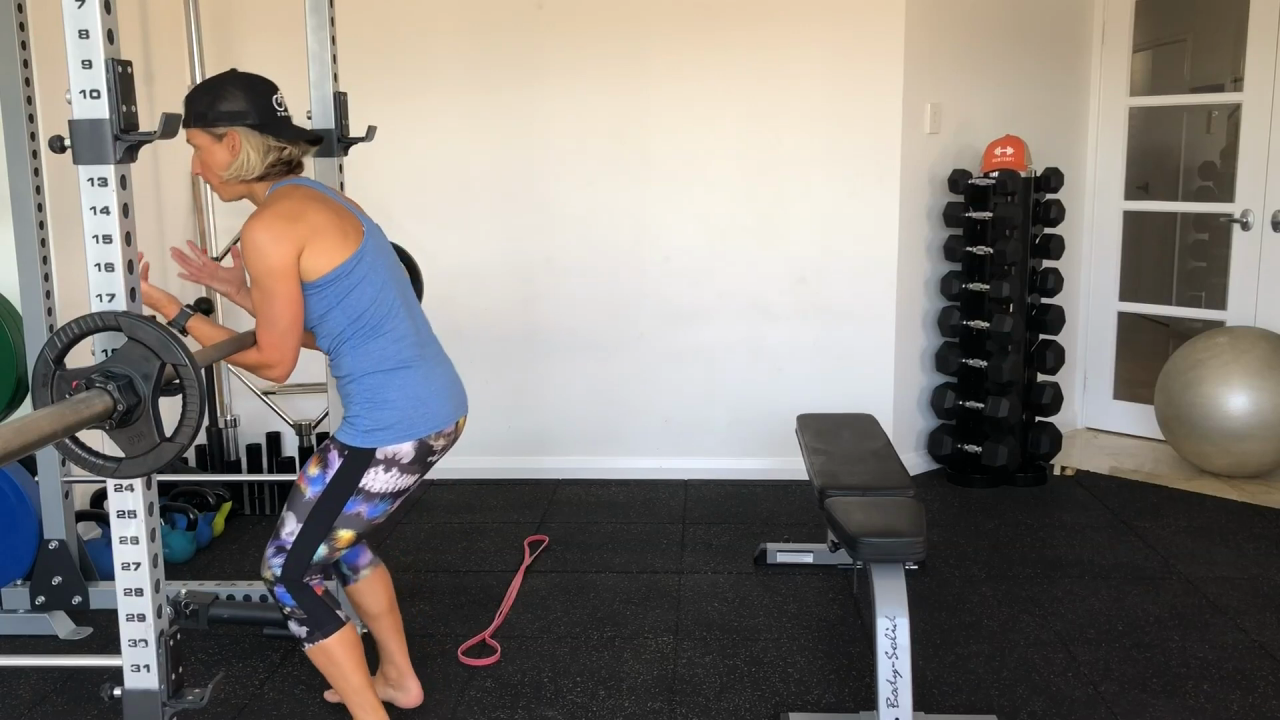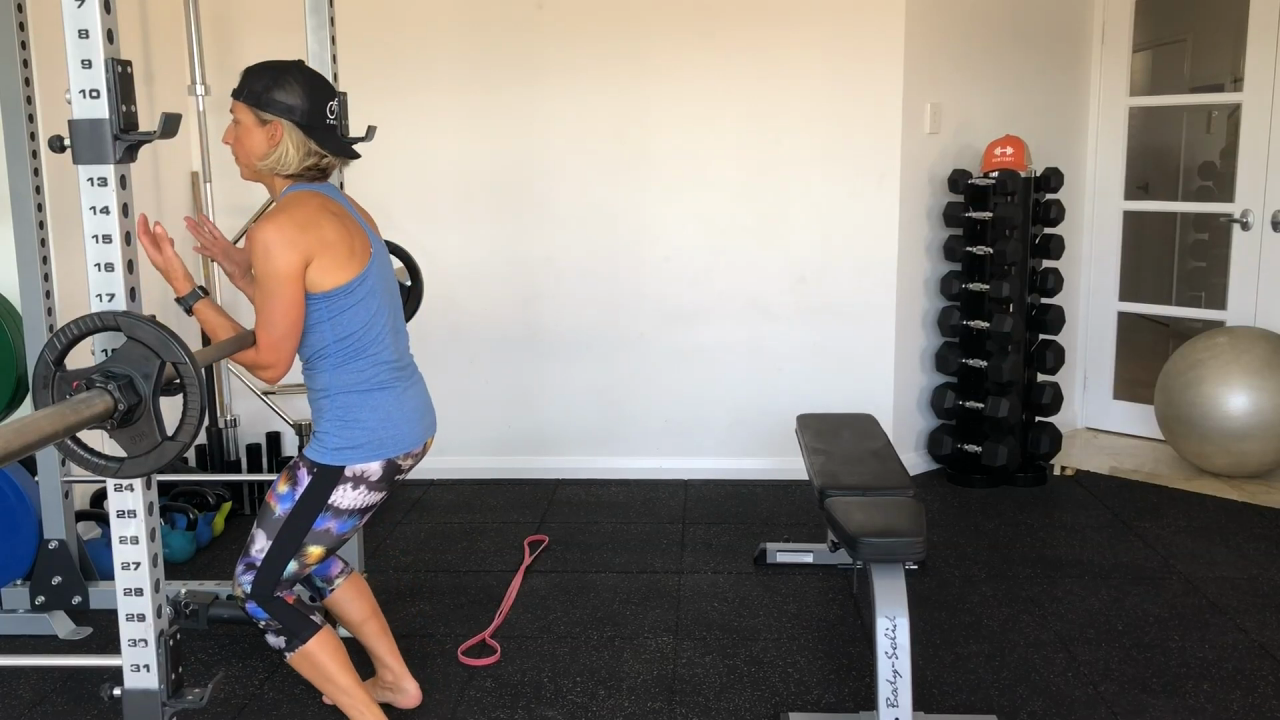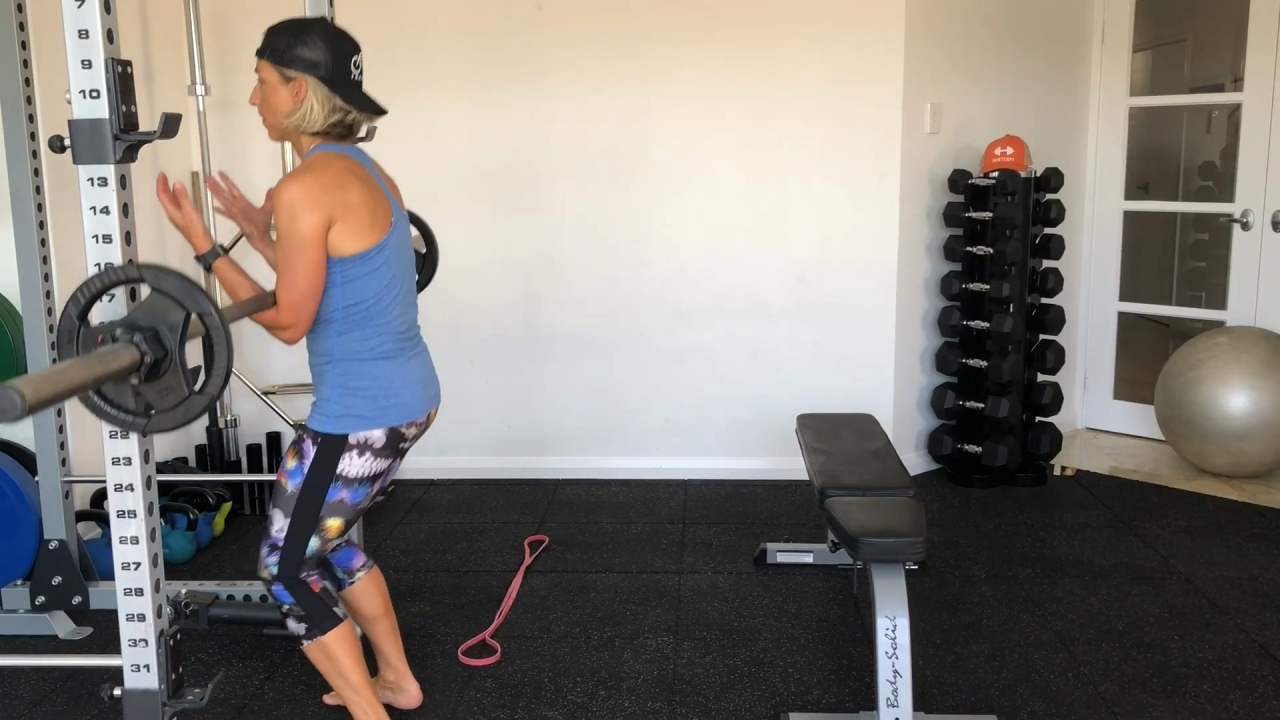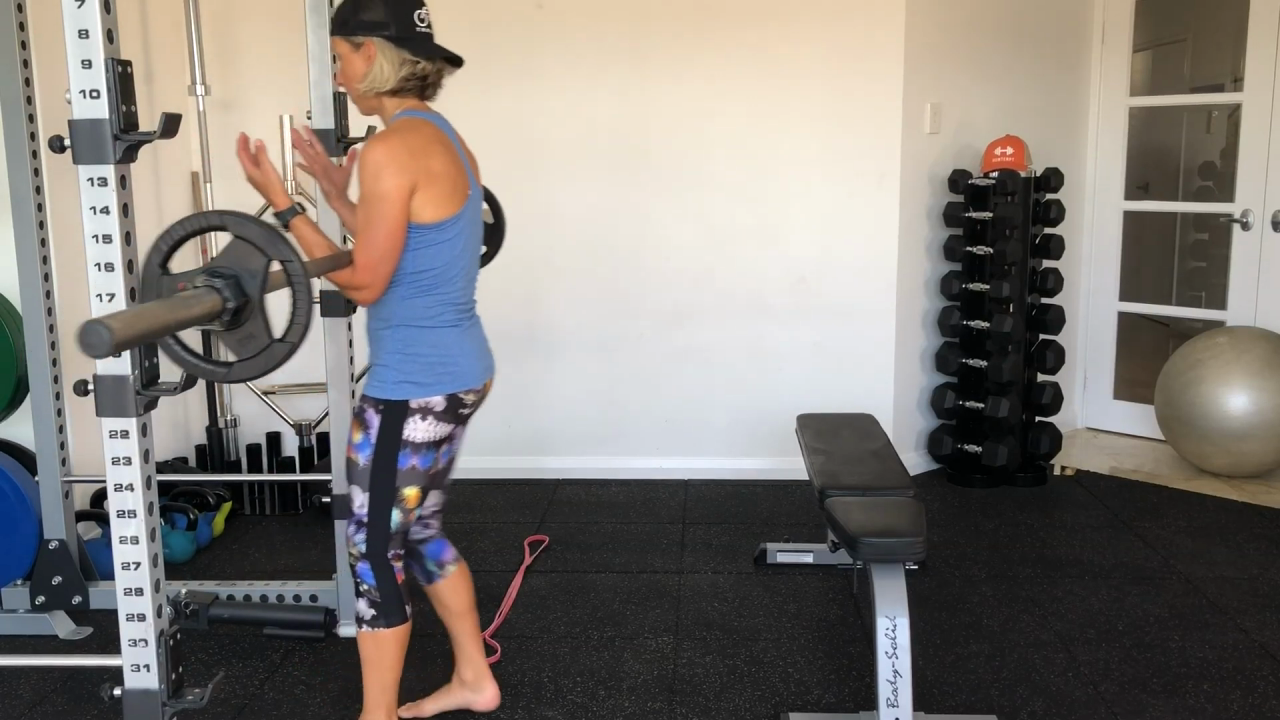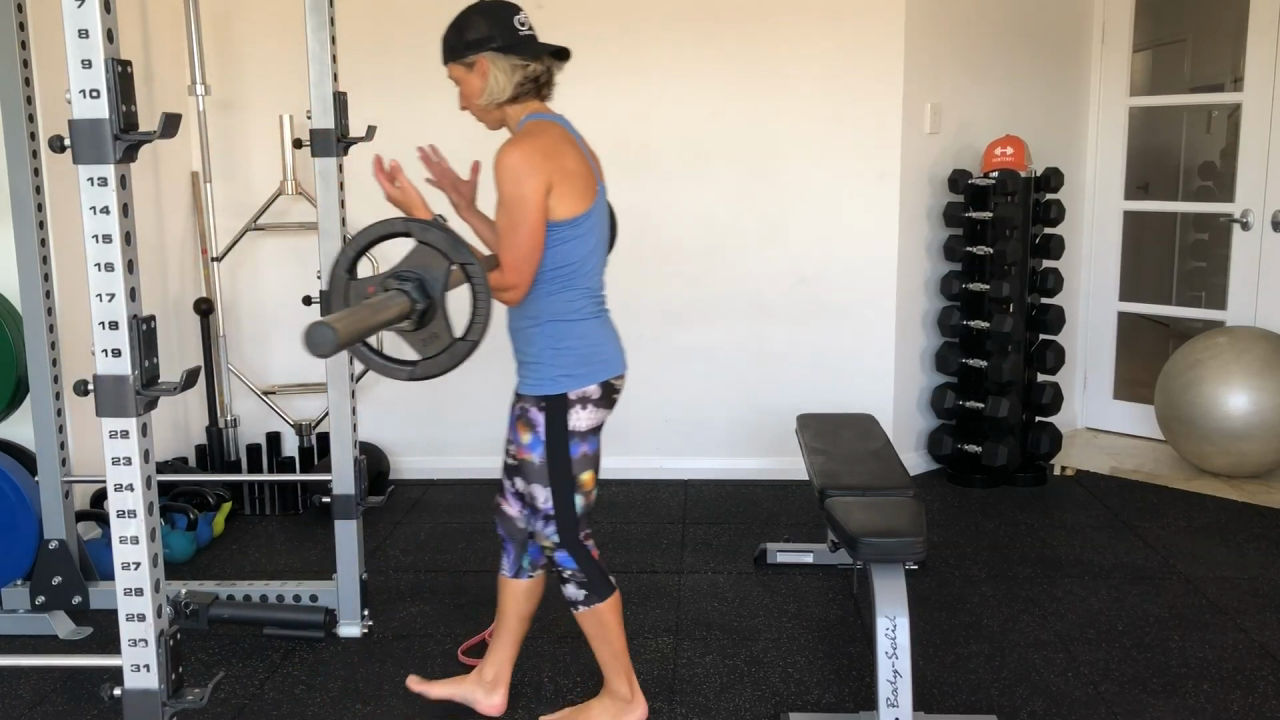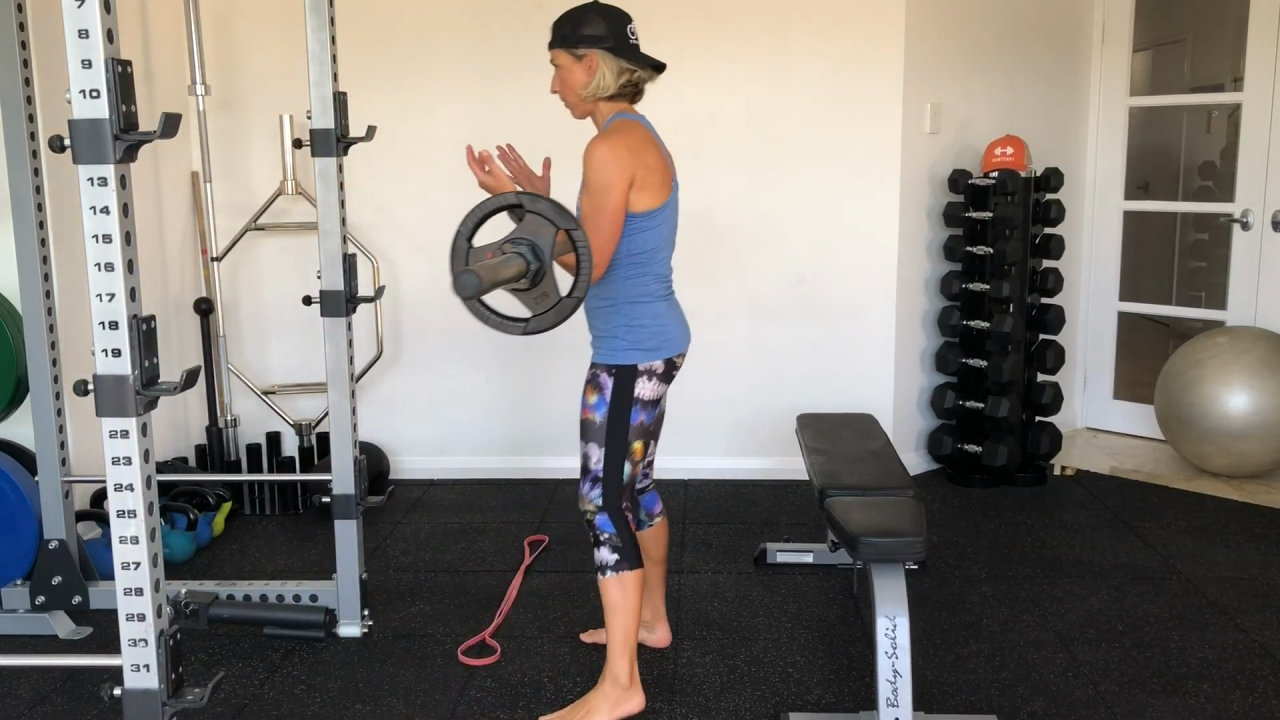
dt=0.7s
person 1, frame 1
left shoulder: (270, 226)
right shoulder: (318, 200)
left elbow: (275, 361)
left wrist: (169, 310)
right wrist: (239, 292)
left hip: (391, 426)
right hip: (433, 406)
left knee: (289, 572)
right knee: (331, 537)
person 1, frame 2
left shoulder: (280, 229)
right shoulder: (337, 208)
left elbow: (270, 362)
left wrist: (182, 285)
right wrist: (239, 272)
left hip: (360, 443)
right hip: (402, 422)
left knee: (260, 585)
right knee: (303, 549)
person 1, frame 3
left shoulder: (306, 187)
right shoulder: (363, 171)
left elbow: (290, 321)
left wrist: (203, 245)
right wrist: (259, 235)
left hip: (359, 413)
right hip: (406, 396)
left knee: (287, 568)
right knee: (324, 542)
person 1, frame 4
left shoulder: (390, 151)
right shoulder: (442, 139)
left elbow: (365, 282)
left wrist: (281, 203)
right wrist: (337, 195)
left hip: (414, 383)
right hip: (458, 369)
left knee: (376, 552)
right knee: (416, 530)
person 1, frame 5
left shoulder: (524, 153)
right shoulder: (560, 138)
left elbow: (511, 284)
left wrist: (422, 218)
right wrist: (465, 209)
left hip: (565, 376)
right hip: (566, 367)
left knee: (562, 537)
right knee: (520, 518)
person 1, frame 6
left shoulder: (611, 146)
right shoulder: (635, 137)
left elbow: (590, 264)
left wrist: (513, 202)
right wrist: (541, 200)
left hip: (631, 351)
right hip: (645, 342)
left knee: (603, 502)
right knee: (633, 483)
right ankle: (651, 620)
